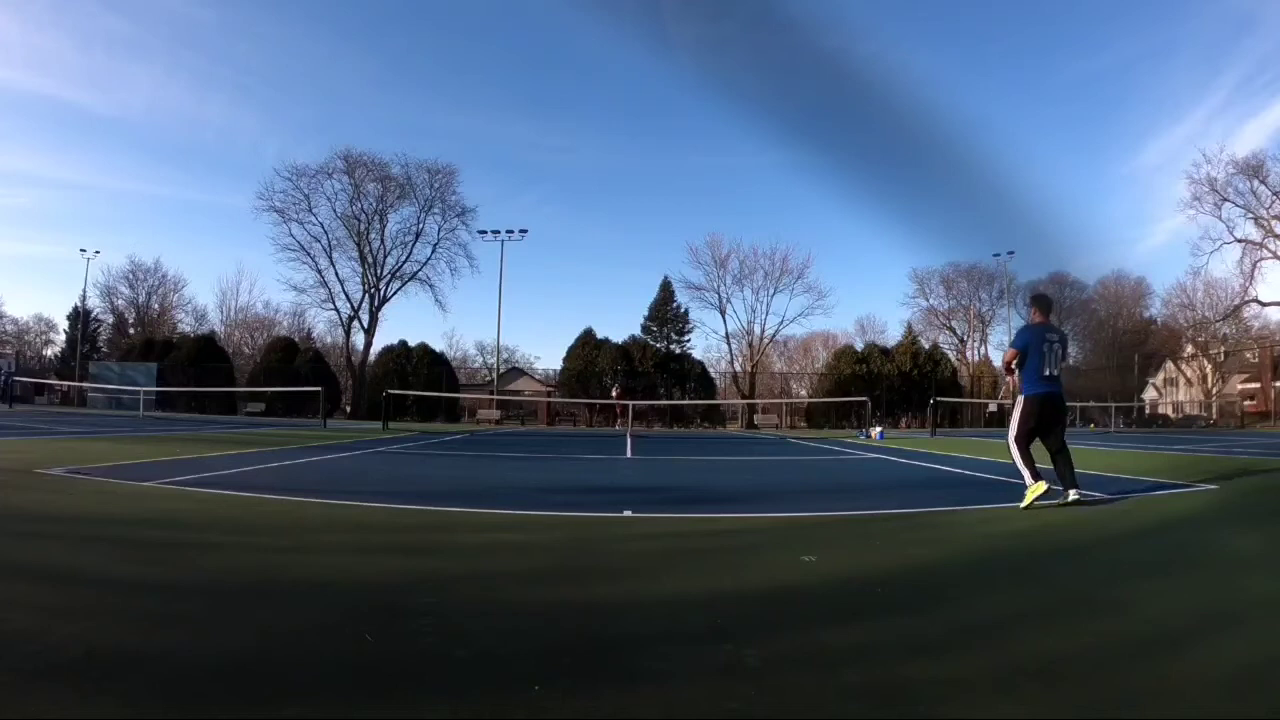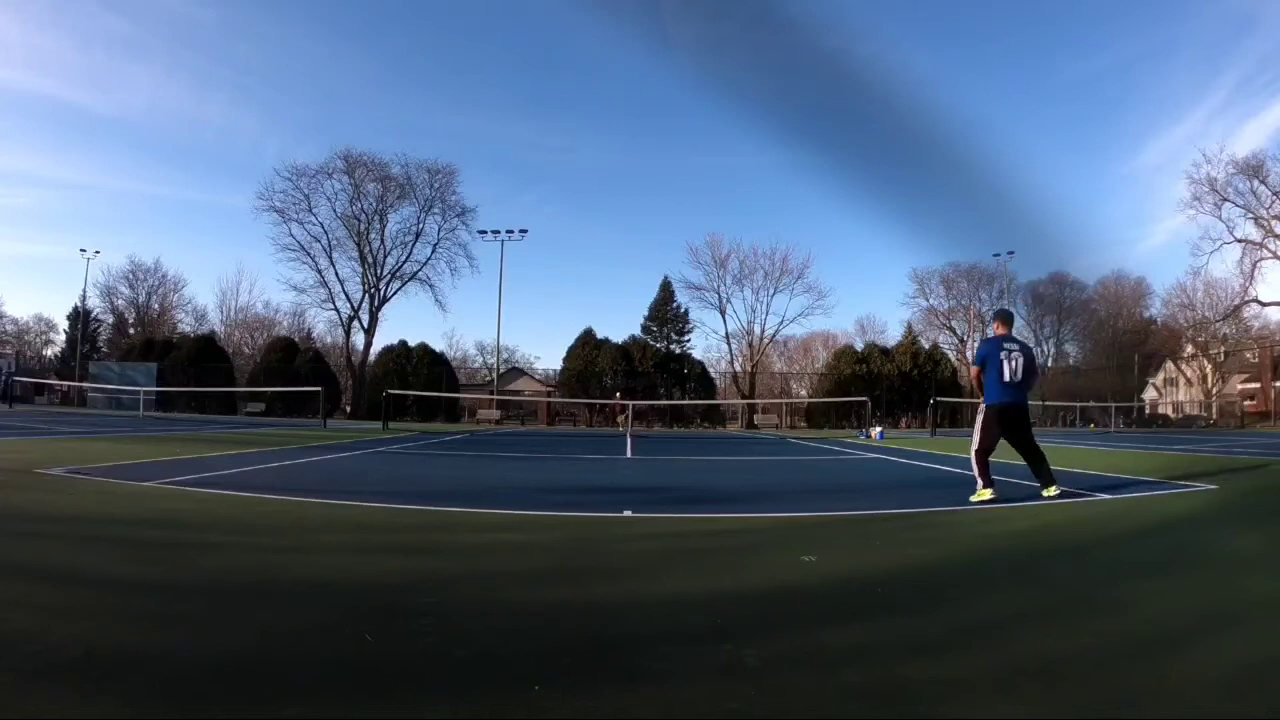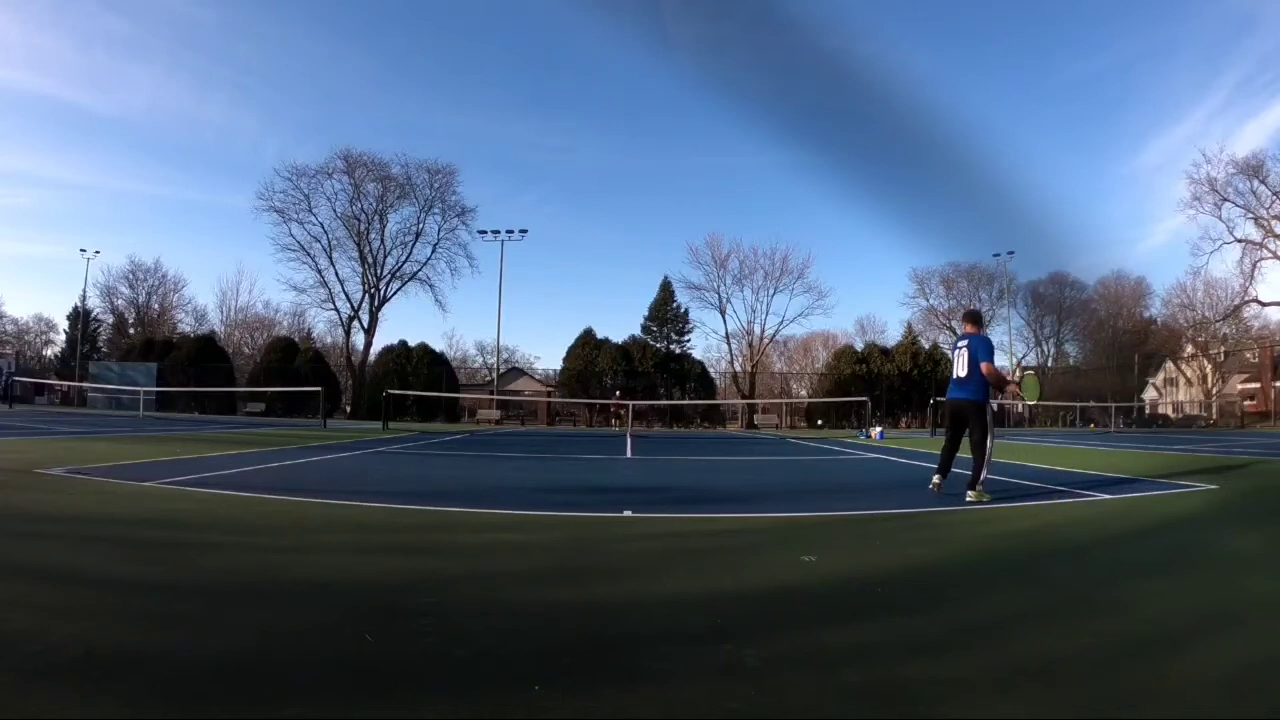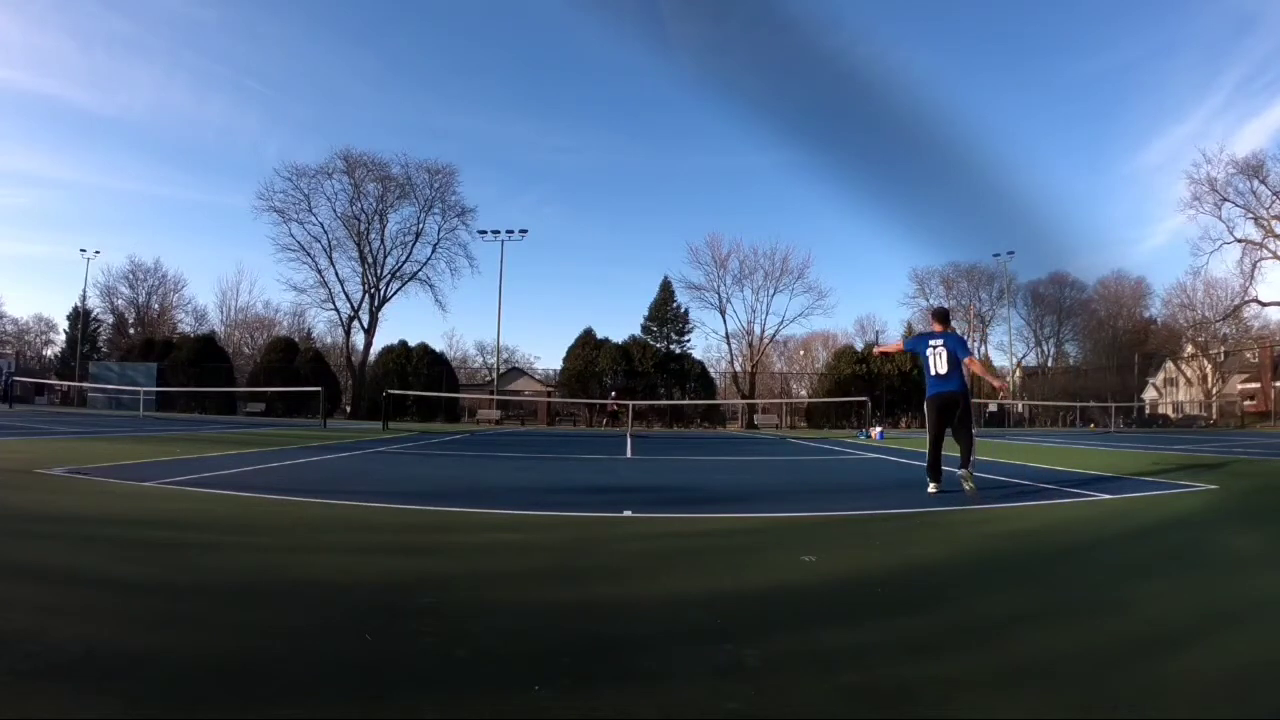
dt=0.5s
person 1, frame 1
left shoulder: (1028, 331)
right shoulder: (1061, 335)
left elbow: (1009, 357)
left wrist: (1008, 369)
left hip: (1032, 396)
right hip: (1055, 396)
left knee: (1017, 441)
right knee: (1057, 445)
left ankle: (1035, 483)
right ankle: (1071, 489)
person 1, frame 2
left shoulder: (988, 344)
right shoulder: (1025, 348)
left elbow: (974, 374)
right elbow: (1031, 381)
left wrist: (983, 393)
left hip: (993, 405)
right hip: (1019, 405)
left knee: (979, 449)
right knee: (1029, 447)
left ankle: (986, 488)
right ankle: (1050, 485)
person 1, frame 3
left shoulder: (958, 343)
right shoulder: (983, 341)
right elbow: (987, 370)
left wrist: (999, 385)
right wrist: (1008, 384)
left hip: (953, 399)
right hip: (976, 401)
left knee: (951, 442)
right knee: (981, 446)
left ankle: (939, 475)
right ankle: (974, 489)
person 1, frame 4
left shoulder: (921, 340)
right shoulder: (955, 339)
left elbow: (899, 346)
right elbow: (970, 362)
left wrist: (881, 349)
right wrist: (993, 380)
left hip: (934, 397)
right hip: (958, 395)
left knee: (934, 441)
right knee: (965, 437)
left ankle: (934, 482)
right ankle: (965, 470)
